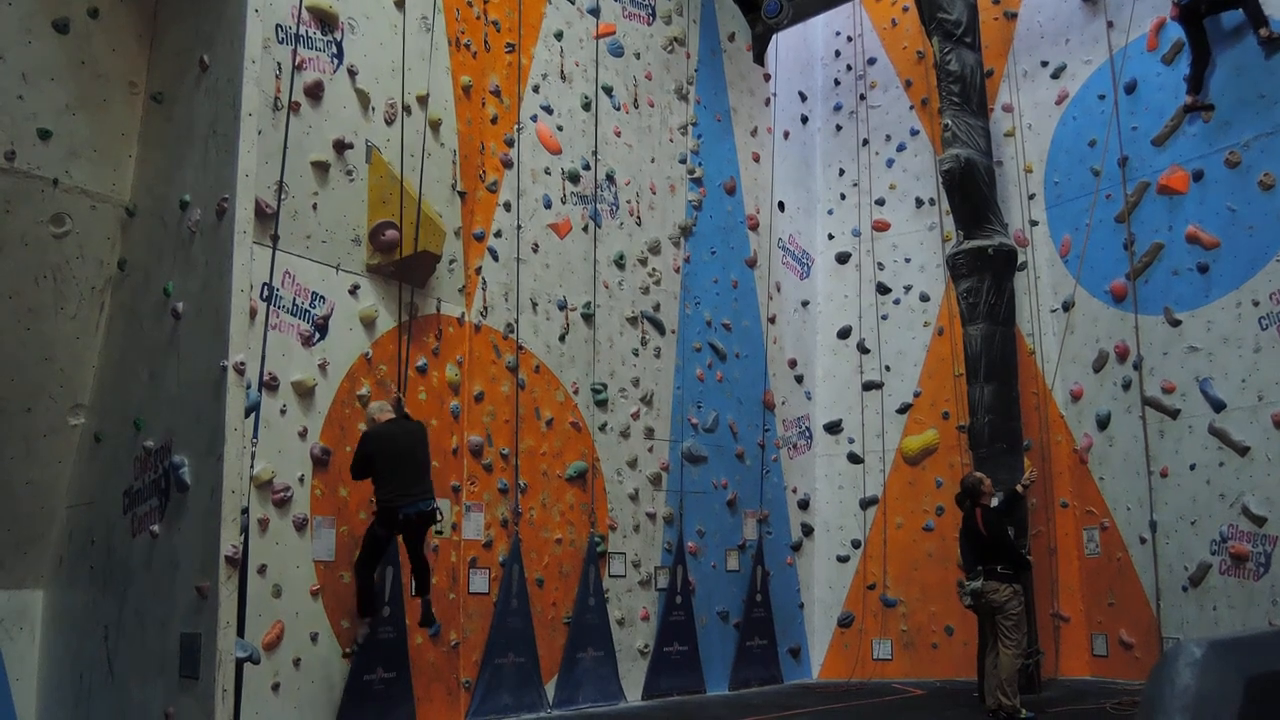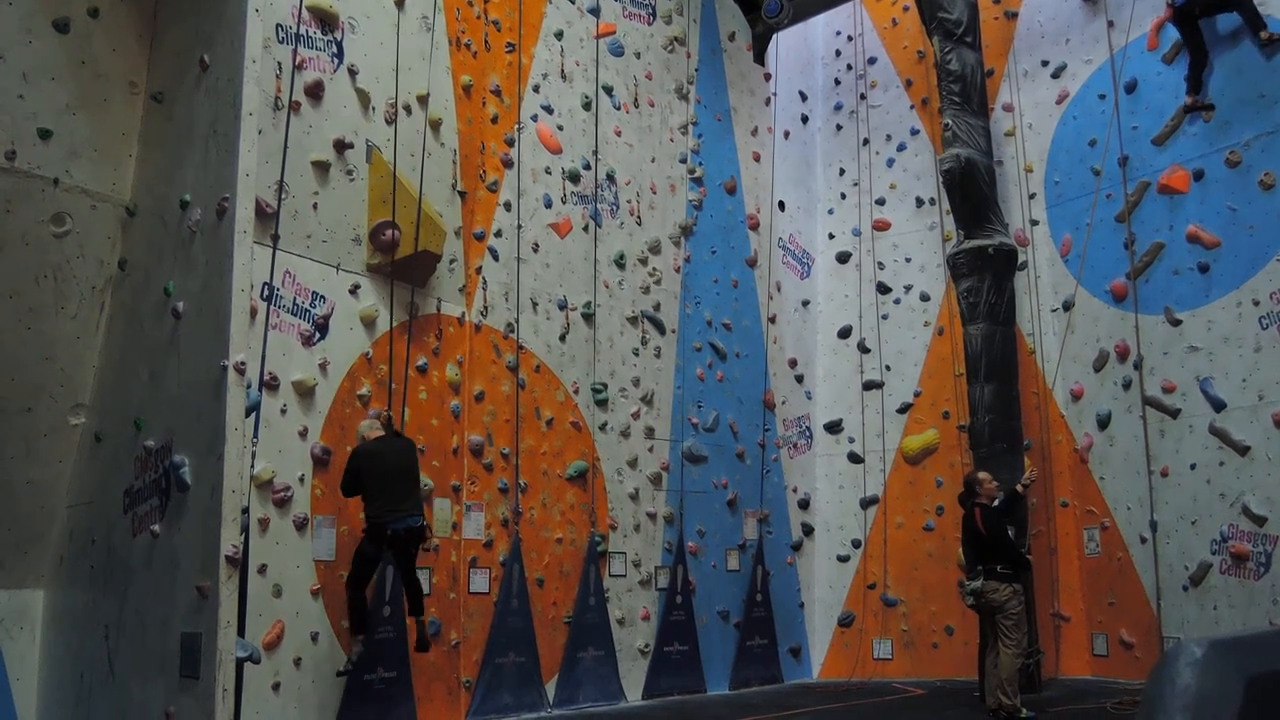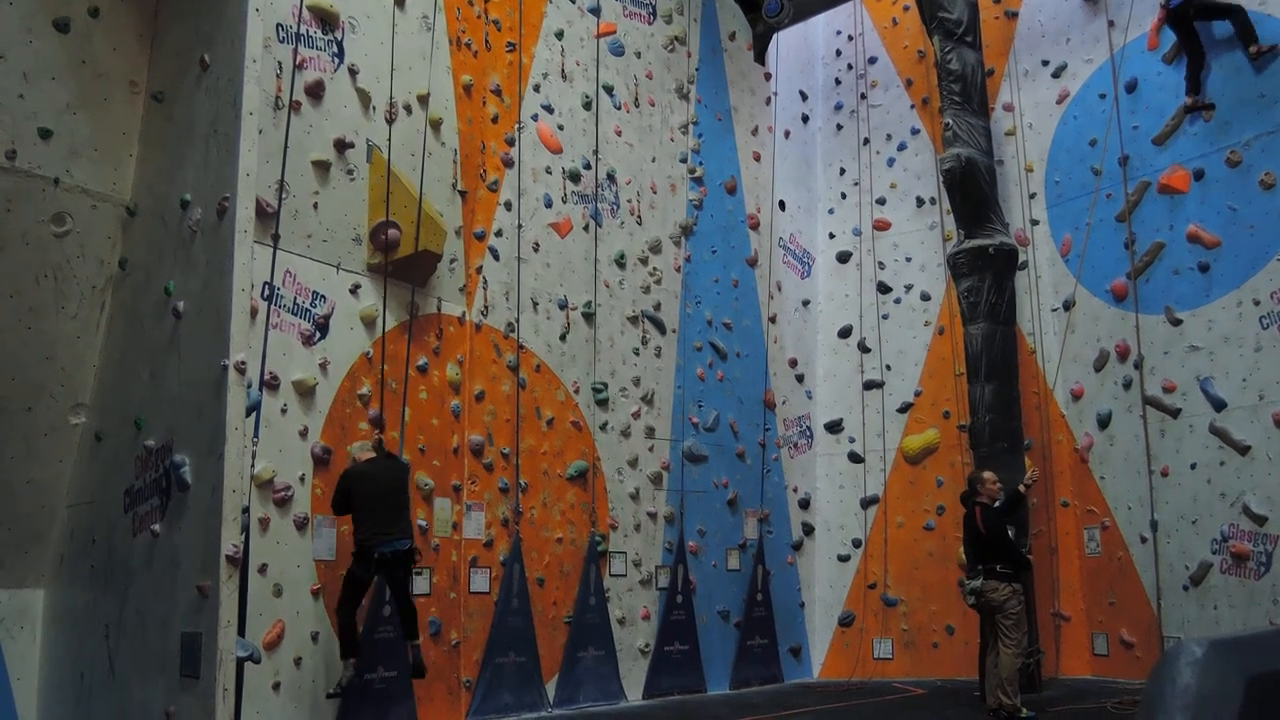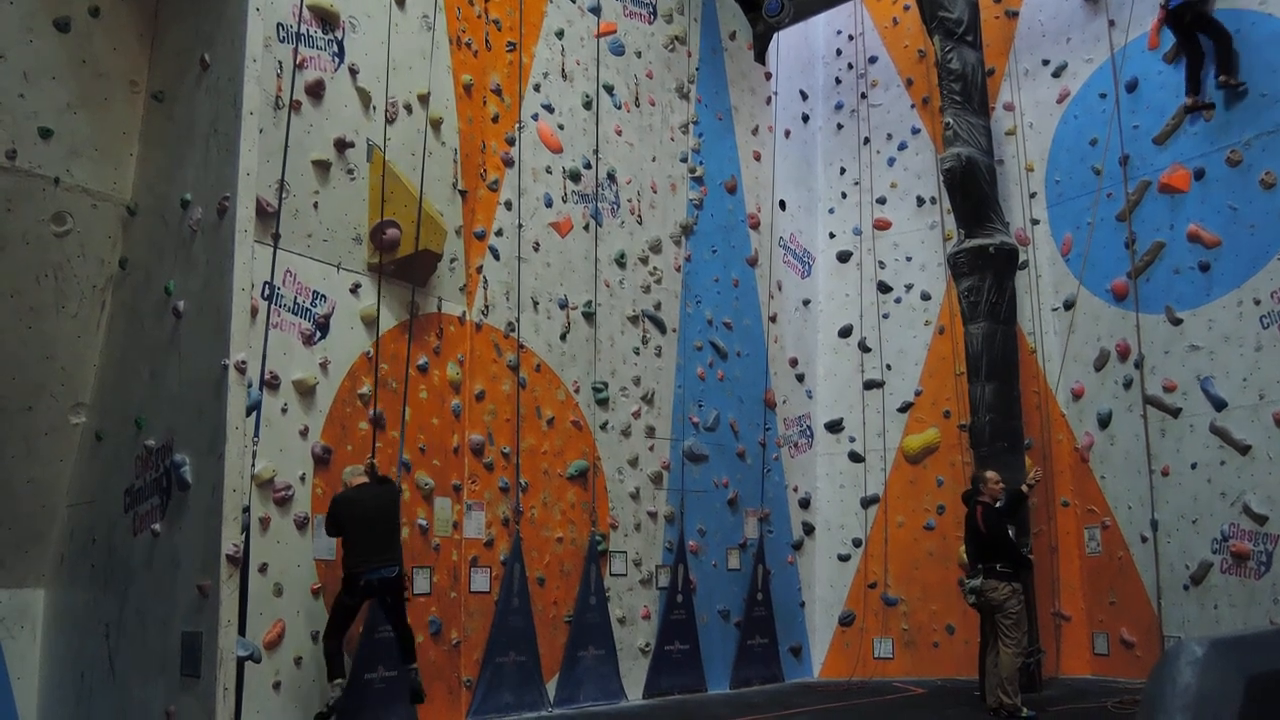
dt=0.2s
person 1, frame 1
left shoulder: (371, 435)
right shoulder: (418, 429)
left elbow: (357, 473)
right wrist: (399, 408)
left hip: (392, 512)
right hip: (425, 508)
left knee: (364, 567)
right knee: (416, 553)
left ankle: (363, 630)
right ankle: (426, 609)
person 1, frame 2
left shoulder: (361, 452)
right shoulder: (407, 447)
left elbow: (347, 490)
right wrist: (389, 427)
left hip: (381, 529)
right hip: (414, 524)
left knee: (355, 586)
right knee: (409, 575)
left ankle: (356, 649)
right ankle: (421, 632)
person 1, frame 3
left shoulder: (351, 474)
right shoulder: (399, 469)
left elbow: (337, 508)
right wrist: (381, 448)
left hip: (370, 552)
right hip: (402, 547)
left knee: (346, 610)
right knee: (403, 600)
left ankle: (349, 670)
right ankle: (416, 656)
person 1, frame 4
left shoulder: (342, 499)
right shoulder: (389, 494)
left elbow: (331, 530)
right wrist: (374, 473)
left hip: (358, 579)
right hip: (392, 574)
left knee: (332, 636)
right knee: (400, 625)
left ankle: (336, 690)
right ankle: (414, 681)
person 2, frame 1
left shoulder: (972, 515)
right shoulder: (987, 517)
left elbow: (1003, 509)
right elbow: (1007, 547)
left wrist: (1023, 485)
right wrist: (1027, 563)
left hip: (984, 586)
right hip: (1003, 585)
left knee: (993, 648)
right knee: (1011, 647)
person 2, frame 2
left shoulder: (973, 514)
right shoulder: (987, 516)
left elbow: (1003, 510)
right elbow: (1006, 547)
left wrist: (1022, 486)
right wrist: (1026, 563)
left hip: (984, 585)
right hip: (1003, 585)
left knee: (994, 648)
right knee: (1012, 646)
person 2, frame 3
left shoulder: (975, 513)
right shoulder: (986, 515)
left elbow: (1005, 510)
right elbow: (1006, 546)
left wrist: (1025, 486)
right wrist: (1026, 562)
left hip: (985, 585)
right hip: (1003, 585)
left knee: (994, 647)
right knee: (1011, 646)
person 2, frame 4
left shoulder: (977, 512)
right shoulder: (987, 514)
left elbow: (1007, 510)
right elbow: (1006, 545)
left wrist: (1028, 486)
right wrist: (1027, 561)
left hip: (985, 584)
right hip: (1003, 584)
left knee: (994, 647)
right knee: (1012, 646)
